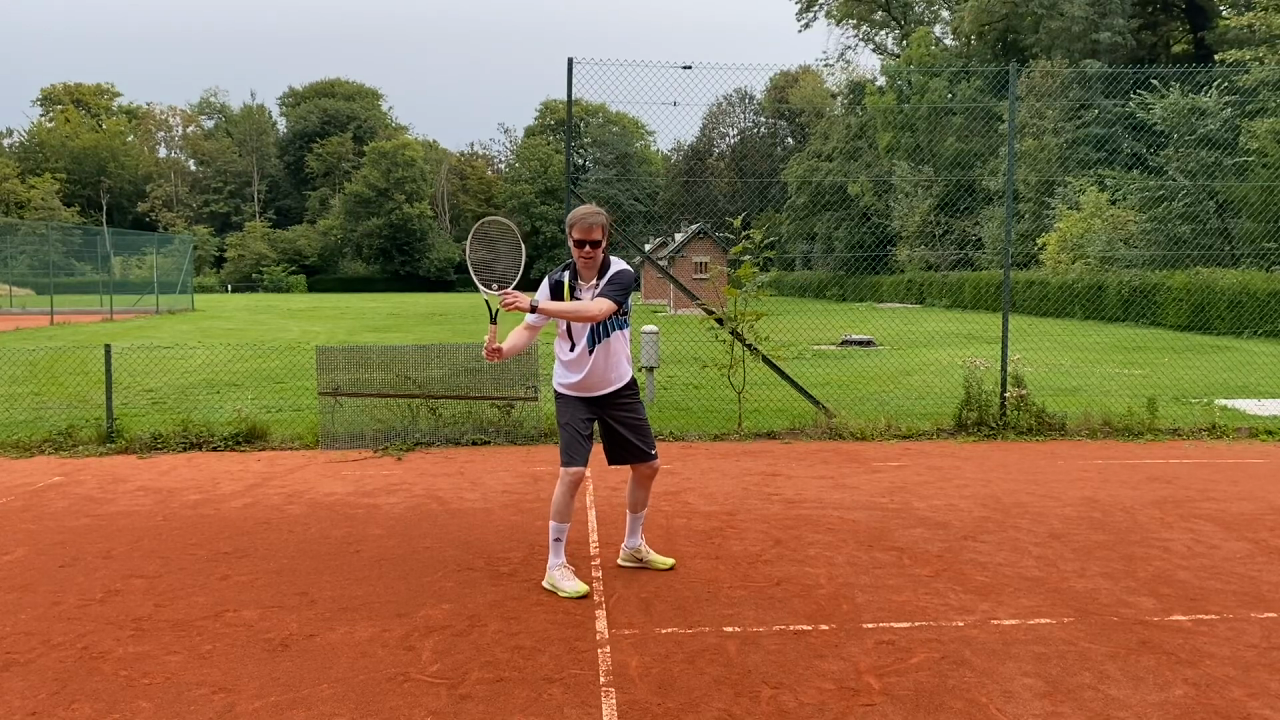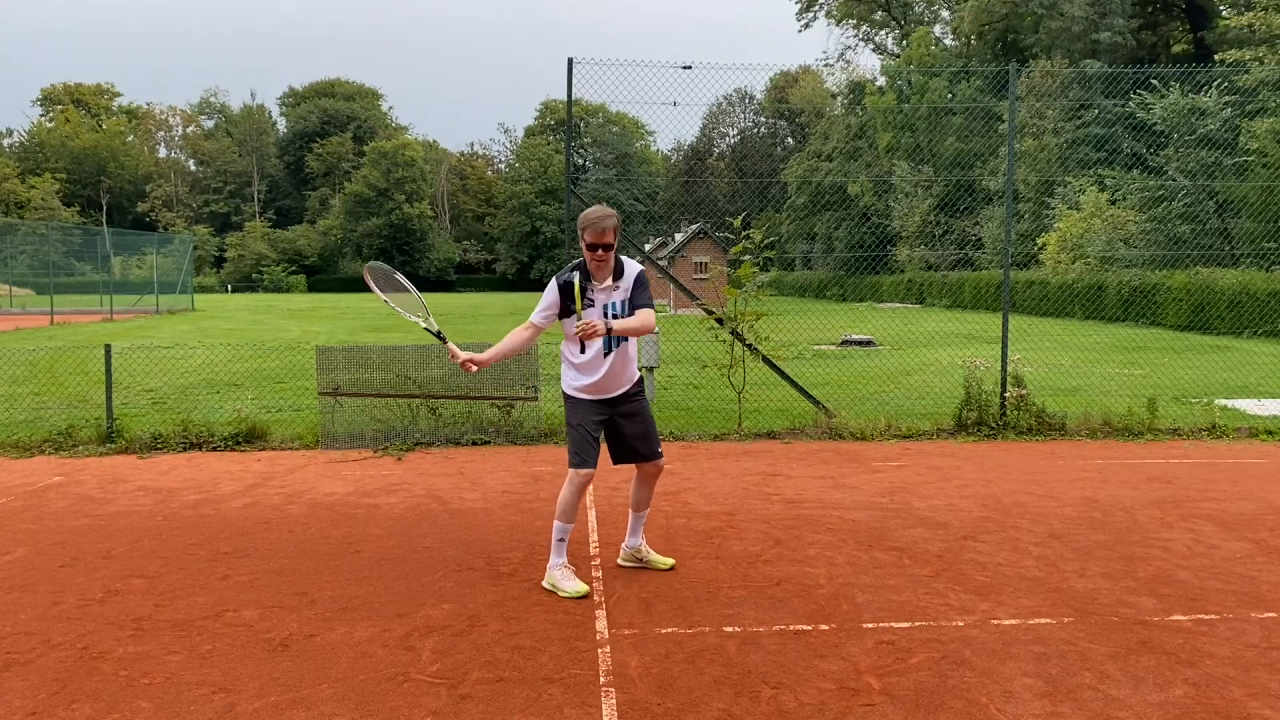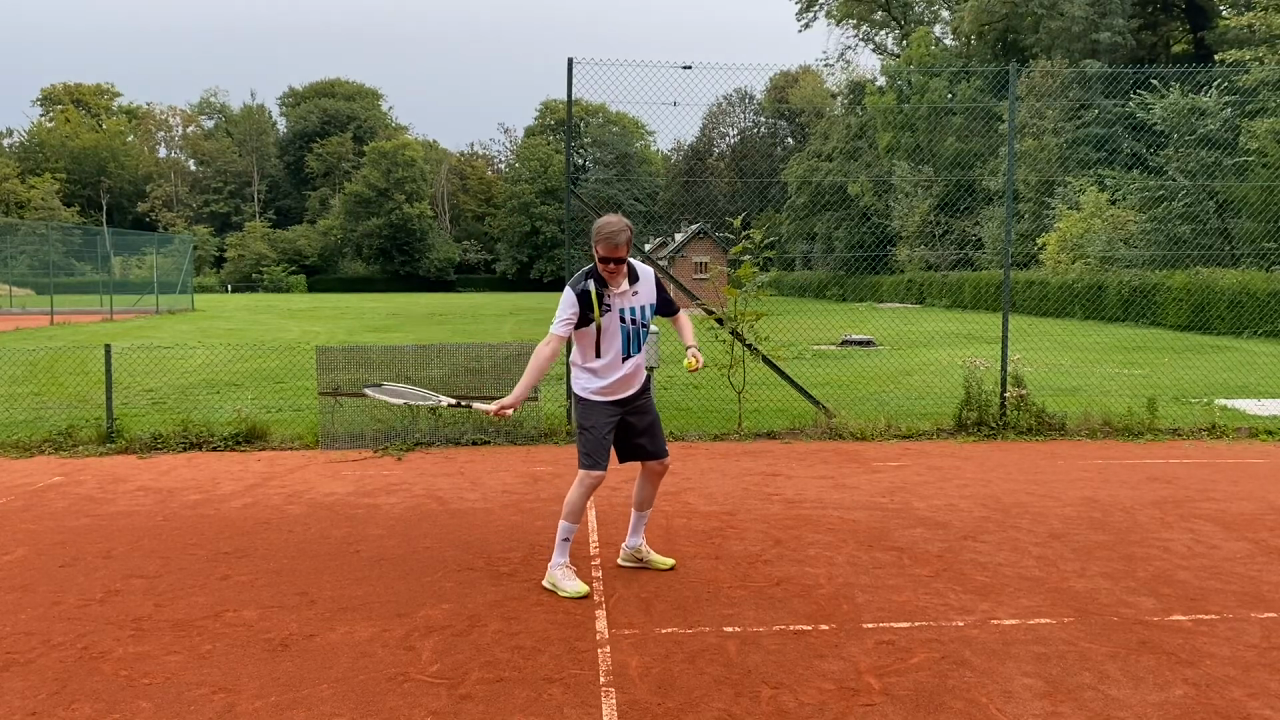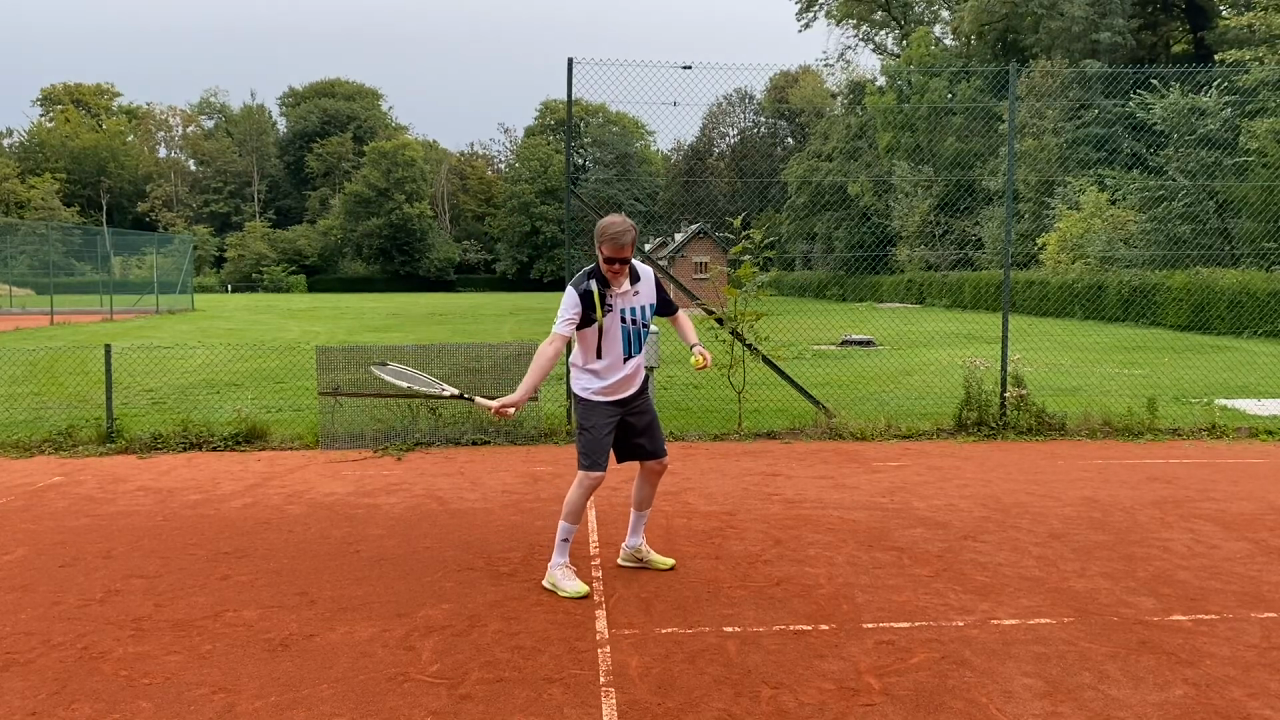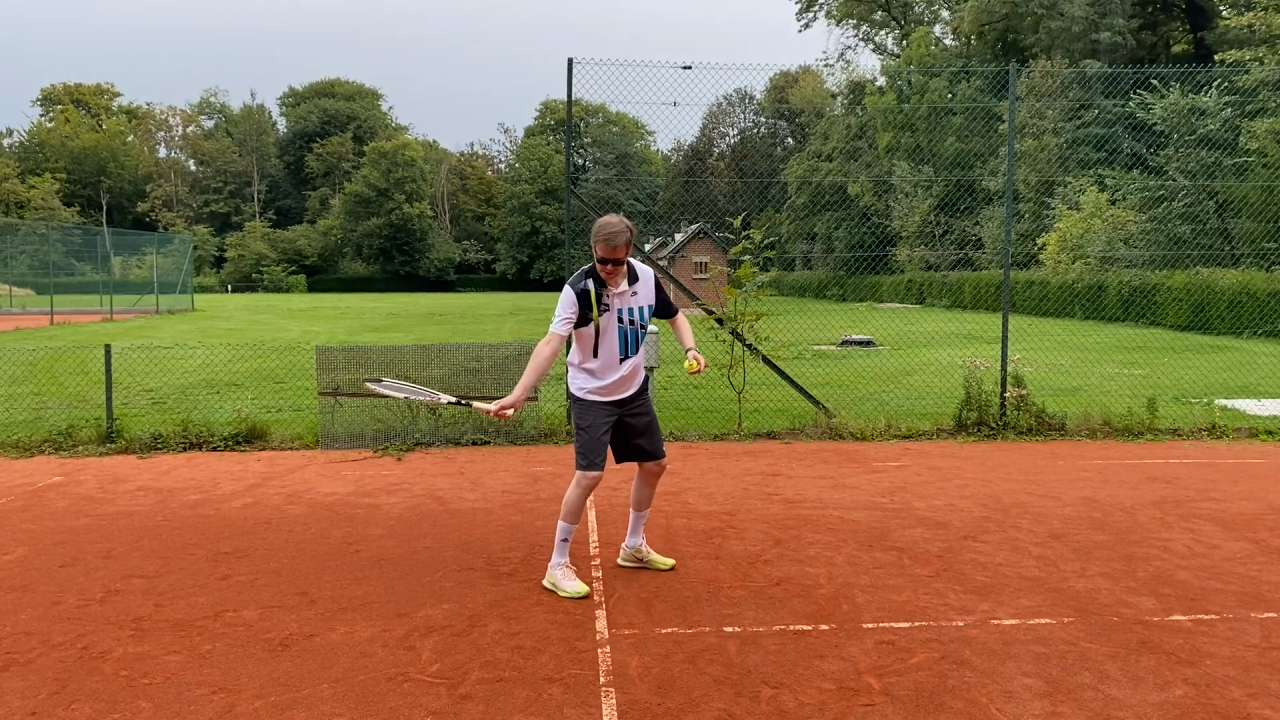
dt=0.4s
person 1, frame 1
left shoulder: (622, 274)
right shoulder: (556, 281)
left elbow: (596, 311)
right elbow: (528, 329)
left wrist: (534, 303)
right wrist: (503, 349)
left hip: (619, 389)
right hip: (573, 392)
left knee: (647, 466)
right knee: (572, 473)
left ankle: (633, 546)
right ankle: (556, 567)
person 1, frame 2
left shoulder: (634, 274)
right shoulder: (565, 282)
left elbow: (648, 321)
right elbow: (530, 330)
left wrist: (609, 326)
right wrist: (484, 357)
left hip: (627, 389)
right hip: (583, 394)
left knee: (652, 465)
right knee: (581, 474)
left ankle: (633, 546)
right ankle: (556, 566)
person 1, frame 3
left shoulder: (647, 277)
right shoulder: (580, 289)
left elbow: (677, 314)
right elbow: (551, 344)
left wrist: (691, 347)
right wrist: (517, 395)
left hip: (636, 390)
right hip: (595, 395)
left knee: (657, 464)
right knee: (591, 475)
left ankle: (634, 546)
right ankle: (557, 566)
person 1, frame 4
left shoulder: (646, 277)
right shoulder: (581, 289)
left elbow: (674, 313)
right elbow: (553, 344)
left wrist: (694, 344)
right wrist: (520, 394)
left hip: (635, 390)
right hip: (595, 395)
left knee: (656, 464)
right knee: (590, 476)
left ankle: (634, 546)
right ankle: (557, 566)
person 1, frame 5
left shoulder: (646, 277)
right shoulder: (579, 288)
left elbow: (675, 317)
right elbow: (551, 343)
left wrist: (690, 349)
right wrist: (517, 395)
left hip: (634, 390)
right hip: (592, 396)
left knee: (654, 465)
right knee: (589, 475)
left ankle: (634, 546)
right ankle: (558, 566)
